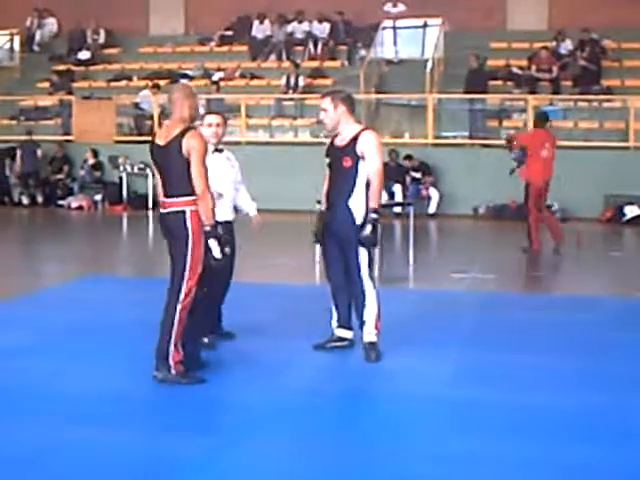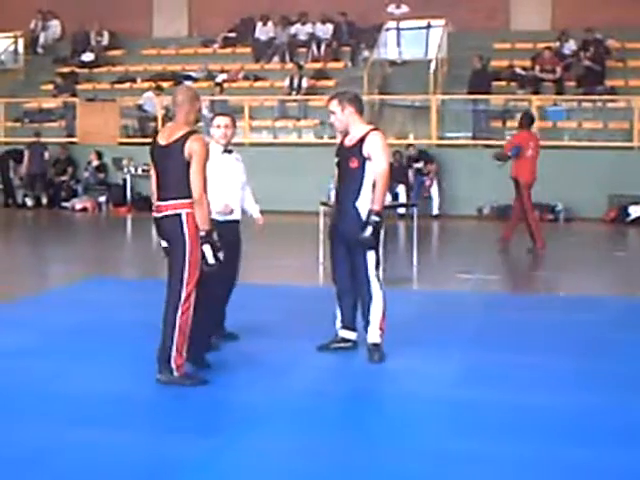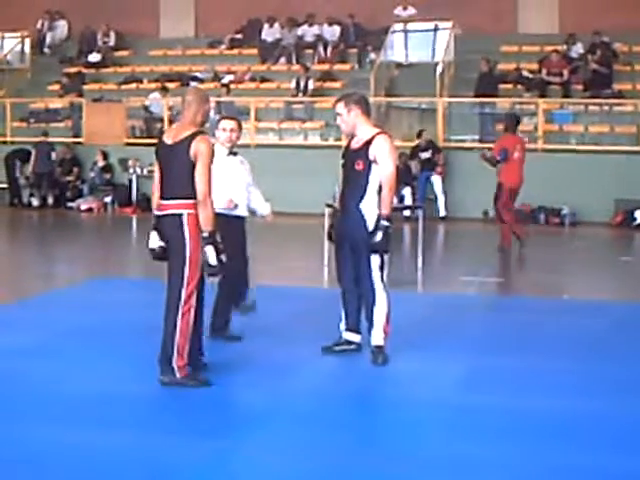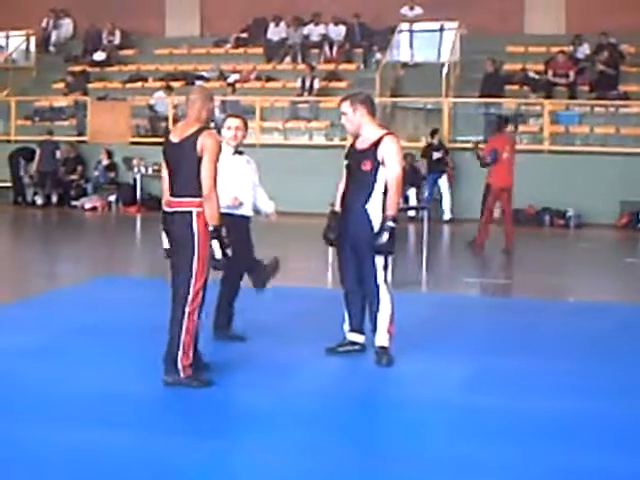
dt=0.3s
person 1, frame 1
left shoulder: (157, 138)
right shoulder: (192, 138)
left elbow: (160, 186)
right elbow: (200, 192)
right wrist: (212, 230)
left hip: (167, 216)
right hip: (188, 215)
left knee: (181, 285)
right knee: (184, 290)
left ankle: (188, 353)
right ankle: (167, 364)
person 1, frame 2
left shoulder: (158, 138)
right shoulder: (195, 141)
left elbow: (155, 188)
right elbow: (198, 196)
right wrist: (207, 236)
left hip: (163, 218)
right hip: (183, 218)
left knee: (184, 287)
right knee: (181, 292)
left ankle: (191, 349)
right ankle: (169, 367)
person 1, frame 3
left shoulder: (164, 138)
right shoulder: (201, 142)
left elbow: (156, 188)
right elbow: (202, 197)
left wrist: (156, 225)
right wrist: (210, 238)
left hip: (165, 217)
right hip: (185, 218)
left knee: (186, 288)
right knee: (183, 293)
left ankle: (188, 355)
right ankle: (173, 368)
person 1, frame 4
left shoulder: (171, 136)
right shoulder: (207, 138)
left elbow: (166, 188)
right elbow: (208, 191)
right wrist: (216, 232)
left hip: (172, 215)
right hip: (193, 216)
left knee: (181, 290)
right knee: (190, 293)
left ankle: (189, 357)
right ankle: (177, 368)
person 2, frame 1
left shoulder: (366, 138)
right shoulder: (333, 141)
left elbow: (376, 179)
left wrist: (372, 217)
right wrist: (322, 215)
left hip: (355, 219)
right hip: (332, 220)
left knee: (361, 279)
right knee: (336, 278)
left ankle: (370, 338)
right ankle: (342, 333)
person 2, frame 2
left shoulder: (374, 139)
right shoulder: (344, 141)
left elbow: (381, 181)
left wrist: (373, 219)
left hip: (362, 221)
right hip: (341, 221)
left knee: (367, 280)
right knee: (342, 280)
left ankle: (374, 339)
right ankle: (346, 334)
person 2, frame 3
left shoulder: (380, 143)
right shoulder: (350, 144)
left elbow: (388, 186)
left wrist: (383, 224)
right wrist: (337, 217)
left hip: (367, 224)
right hip: (347, 223)
left knee: (372, 284)
right knee: (347, 282)
left ankle: (378, 343)
right ankle: (350, 336)
person 2, frame 4
left shoulder: (387, 143)
right shoulder: (353, 144)
left elbow: (394, 187)
left wrist: (389, 225)
right wrist: (334, 217)
left hip: (371, 226)
right hip: (348, 224)
left knee: (375, 285)
right knee: (350, 283)
left ankle: (382, 344)
right ankle: (354, 336)
person 3, frame 1
left shoulder: (230, 158)
left elbow: (239, 188)
left wrist: (251, 209)
left hip: (225, 226)
left knee: (222, 278)
right knee: (202, 280)
left ankle: (213, 324)
person 3, frame 2
left shoulder: (236, 159)
right shoulder: (204, 156)
left elbow: (244, 189)
left wrist: (254, 211)
right wrist: (216, 205)
left hip: (232, 225)
right hip: (211, 224)
left knee: (227, 279)
right knee: (208, 280)
left ankle: (216, 326)
right ankle: (201, 335)
person 3, frame 3
left shoulder: (242, 163)
left elbow: (251, 190)
left wrist: (264, 209)
right wrist: (221, 202)
left hip: (237, 221)
right hip: (217, 218)
left knee: (231, 275)
left ankle: (220, 326)
person 3, frame 4
left shoulder: (248, 162)
left elbow: (256, 190)
left wrist: (268, 208)
right wrist: (225, 199)
left hip: (241, 220)
right hip: (222, 218)
left knee: (234, 274)
left ankle: (222, 326)
person 4, frame 1
left shoulder: (533, 135)
right shoulder: (551, 137)
left elbow: (511, 139)
left wrist: (513, 147)
left hip: (534, 179)
right hip: (545, 179)
left knee: (531, 210)
right knee: (541, 209)
left ankle: (534, 245)
right ankle: (558, 236)
person 4, frame 2
left shoulder: (518, 137)
right shoulder: (535, 138)
left elbow: (505, 156)
right wrist: (511, 154)
left hip: (521, 177)
right hip: (530, 177)
left knee: (527, 209)
right knee: (518, 207)
left ankle: (539, 243)
right ankle: (506, 237)
person 4, frame 3
left shoulder: (504, 140)
right shoulder: (521, 141)
left elbow: (494, 162)
left wrist: (484, 156)
left hip: (506, 180)
right hip: (518, 180)
left knee: (500, 208)
right knee: (507, 209)
left ankle: (519, 233)
right ankle: (506, 243)
person 4, frame 4
left shoulder: (493, 141)
right shoulder: (511, 139)
left elbow: (484, 163)
left wrist: (477, 152)
left hip: (494, 181)
right hip: (507, 182)
left knee: (487, 211)
right knee: (508, 212)
left ankle: (479, 242)
right ankle: (509, 245)
